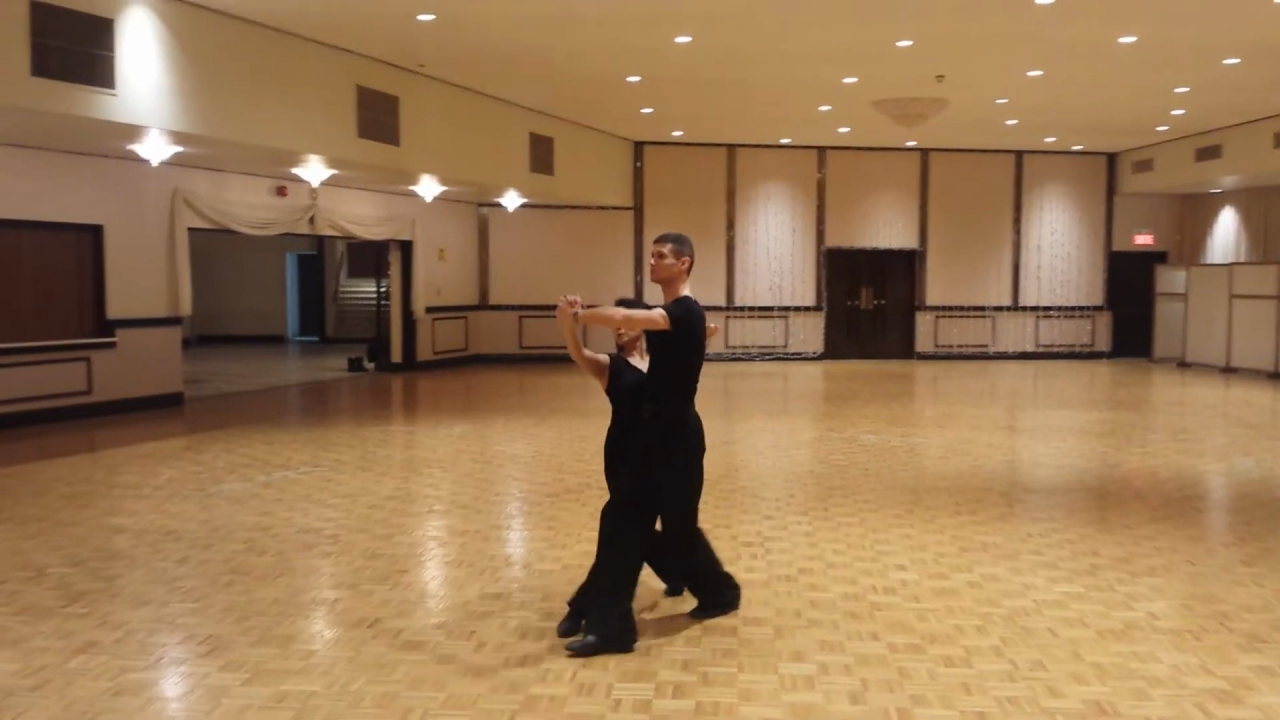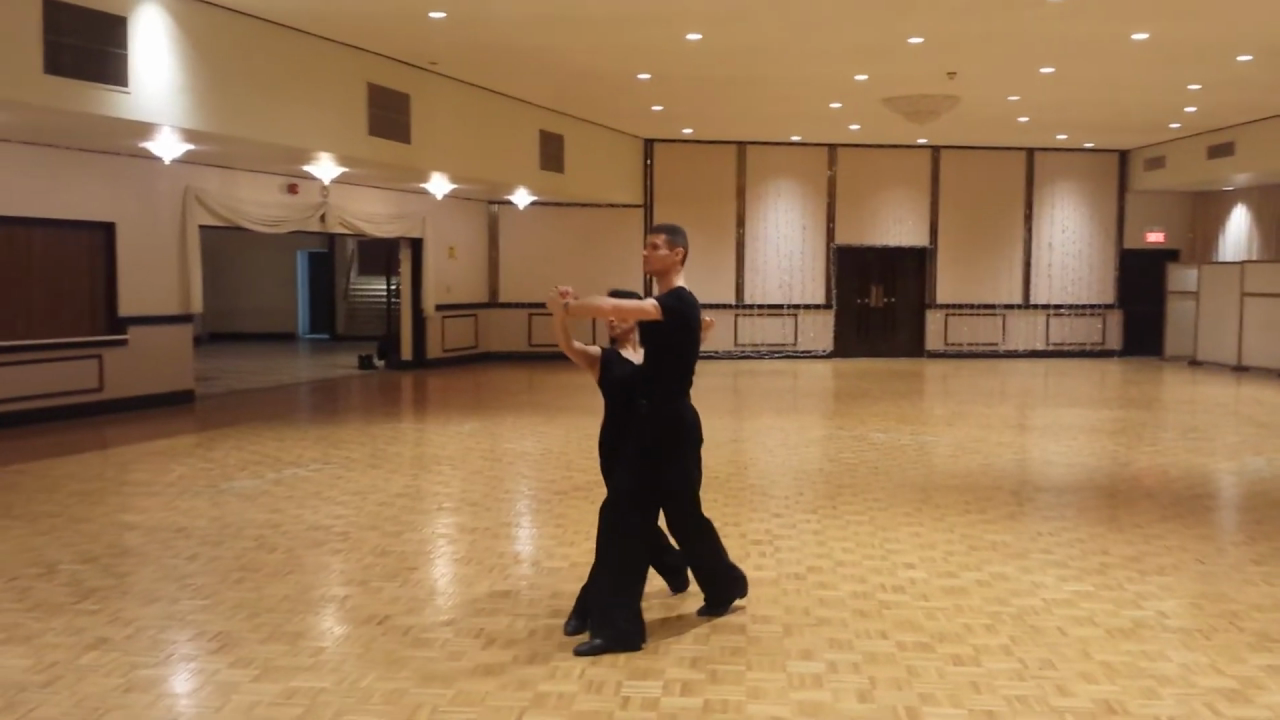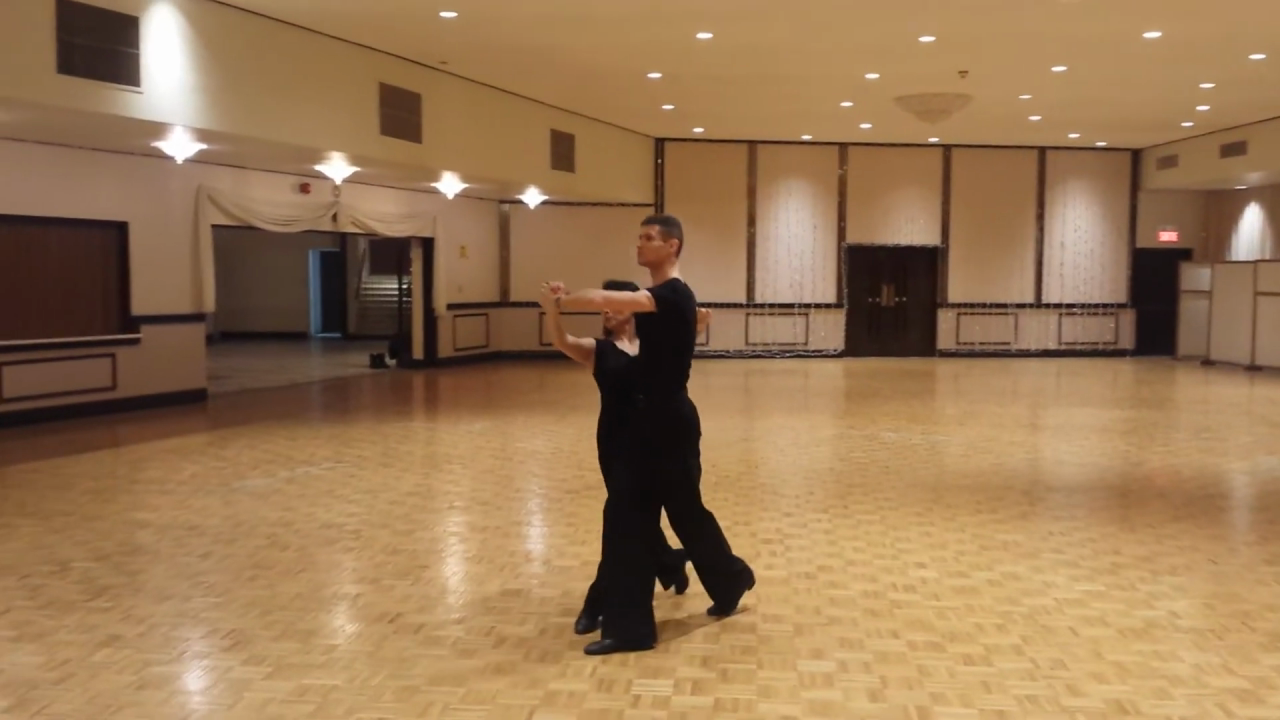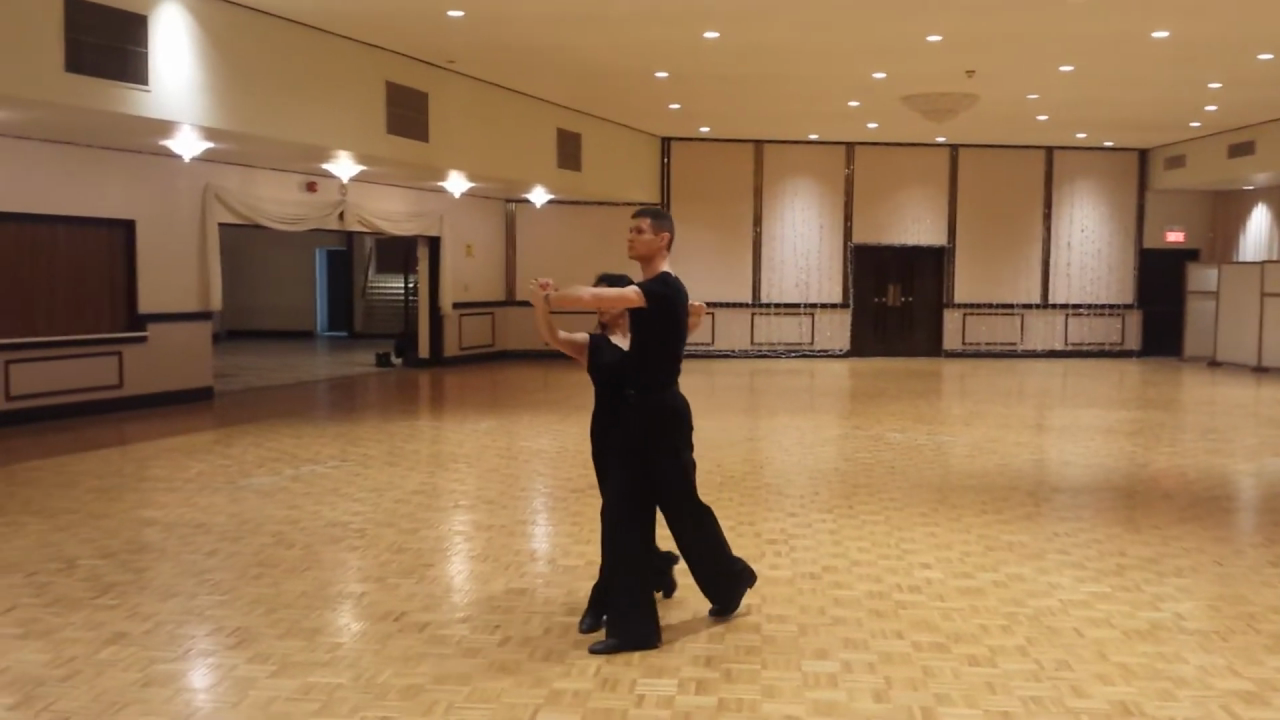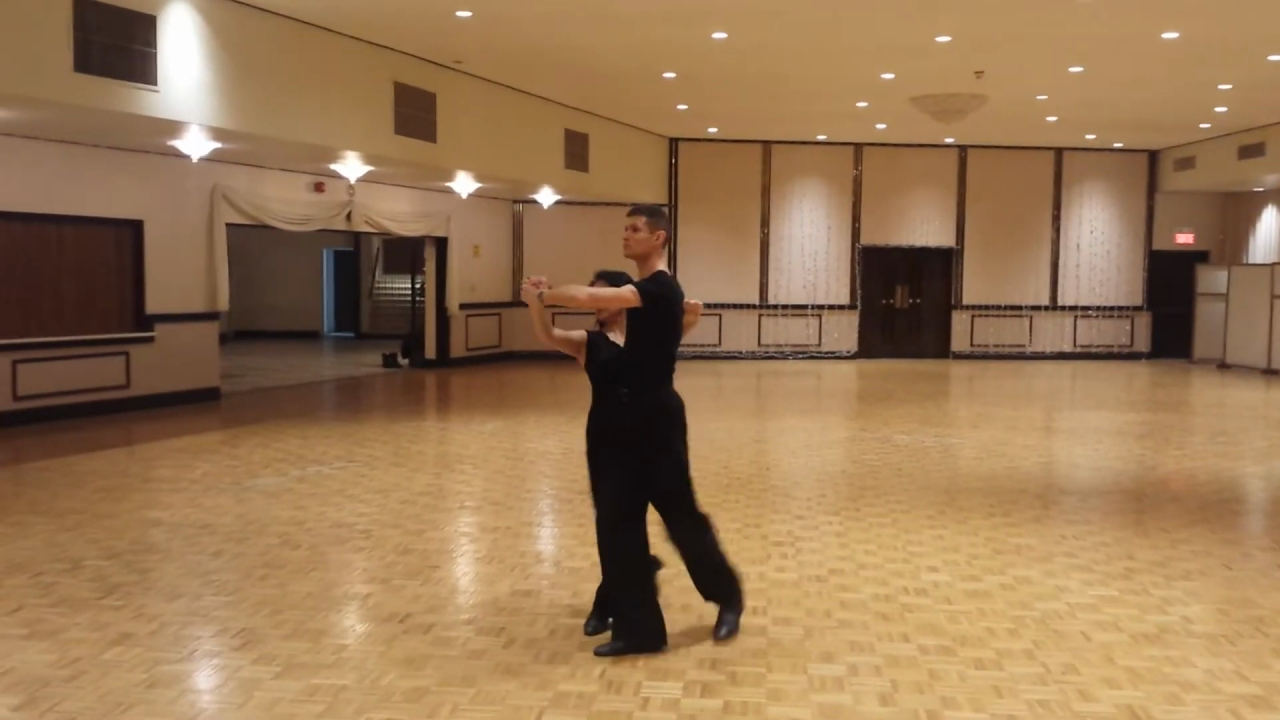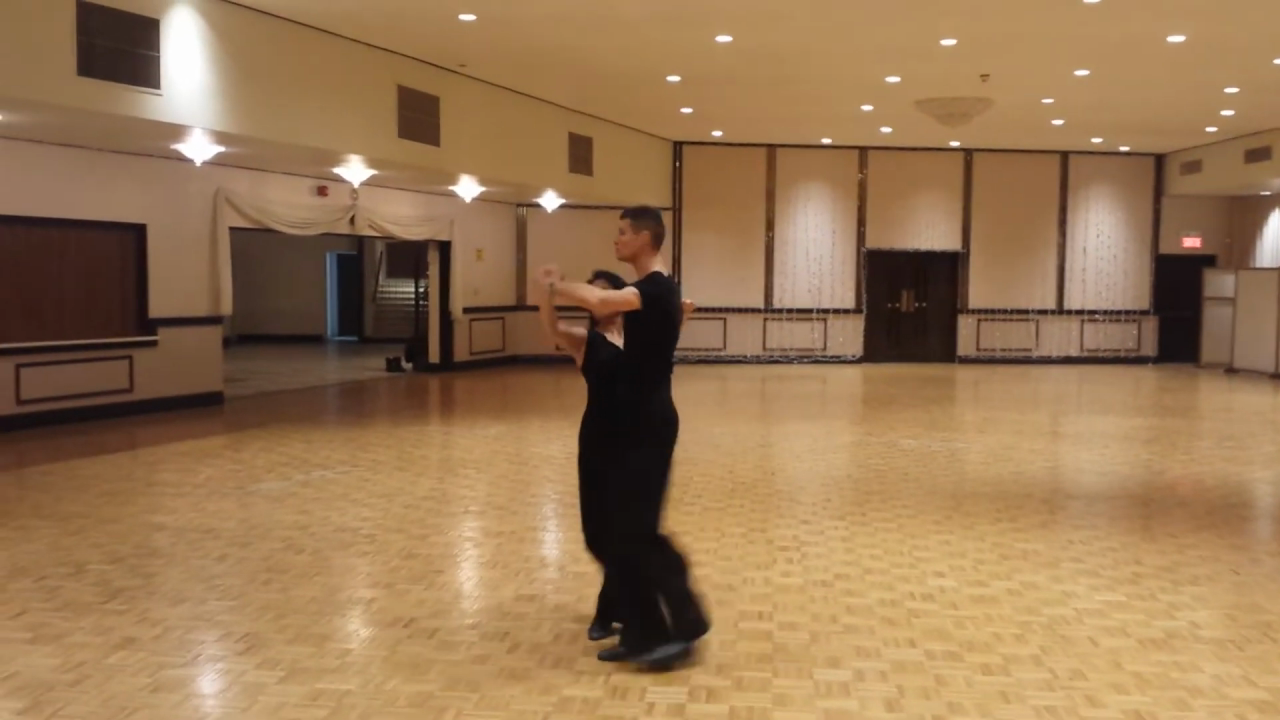
dt=0.1s
person 1, frame 1
left shoulder: (686, 313)
right shoulder: (666, 315)
left elbow: (624, 318)
left wrist: (580, 315)
left hip: (677, 434)
right hip: (652, 432)
left knee: (678, 525)
right knee: (622, 520)
left ankle: (719, 592)
right ankle: (611, 627)
person 1, frame 2
left shoulder: (680, 304)
right shoulder: (661, 307)
left elbow: (614, 308)
left wrist: (570, 307)
left hip: (674, 428)
right hip: (648, 425)
left knee: (684, 518)
right knee: (621, 517)
left ankle: (726, 585)
right ankle: (618, 627)
person 1, frame 3
left shoulder: (675, 295)
right shoulder: (658, 297)
left elbow: (609, 301)
left wrist: (562, 299)
left hip: (672, 420)
right hip: (647, 419)
left knee: (687, 512)
right knee: (626, 517)
left ankle: (732, 579)
right ankle: (630, 626)
person 1, frame 4
left shoulder: (666, 289)
right shoulder: (650, 292)
left elbow: (597, 298)
left wrist: (551, 298)
left hip: (663, 415)
right hip: (639, 414)
left knee: (683, 510)
right knee: (624, 516)
left ankle: (731, 578)
right ankle: (633, 627)
person 1, frame 5
left shoulder: (661, 287)
right shoulder: (648, 290)
left elbow: (596, 300)
left wrist: (546, 293)
left hip: (657, 415)
right hip: (635, 414)
left knee: (678, 513)
right knee: (617, 518)
left ankle: (727, 595)
right ankle: (638, 628)
person 1, frame 6
left shoulder: (657, 289)
right shoulder: (650, 291)
left elbow: (601, 301)
left wrist: (557, 287)
left hip: (648, 418)
right hip: (636, 416)
left knee: (635, 523)
right knee: (621, 523)
left ankle: (684, 626)
right ankle: (644, 633)
person 2, frame 1
right shoulder: (609, 365)
right elbow: (578, 353)
left wrist: (705, 335)
right wrist: (568, 320)
right hip: (623, 455)
left ankle: (585, 606)
right ankle: (675, 573)
person 2, frame 2
right shoulder: (601, 358)
right elbow: (569, 346)
left wrist: (701, 329)
right wrist: (559, 313)
right hip: (618, 449)
left ankle: (591, 605)
right ankle: (674, 568)
person 2, frame 3
right shoulder: (597, 350)
right elbow: (561, 341)
left wrist: (700, 321)
right wrist: (551, 307)
right hip: (615, 444)
left ankle: (601, 602)
right ankle: (669, 565)
person 2, frame 4
right shoulder: (591, 344)
left elbow: (683, 330)
right elbow: (552, 337)
left wrist: (694, 315)
right wrist: (541, 303)
right hip: (609, 439)
left ankle: (604, 601)
right ankle: (657, 567)
person 2, frame 5
right shoulder: (587, 341)
left elbow: (684, 326)
right elbow: (547, 336)
left wrist: (691, 312)
right wrist: (537, 302)
right hip: (606, 437)
left ankle: (609, 603)
person 2, frame 6
right shoulder: (584, 340)
right elbow: (553, 328)
left wrist: (682, 311)
right wrist: (546, 295)
right hip: (599, 438)
right knee: (598, 522)
left ankle: (612, 607)
